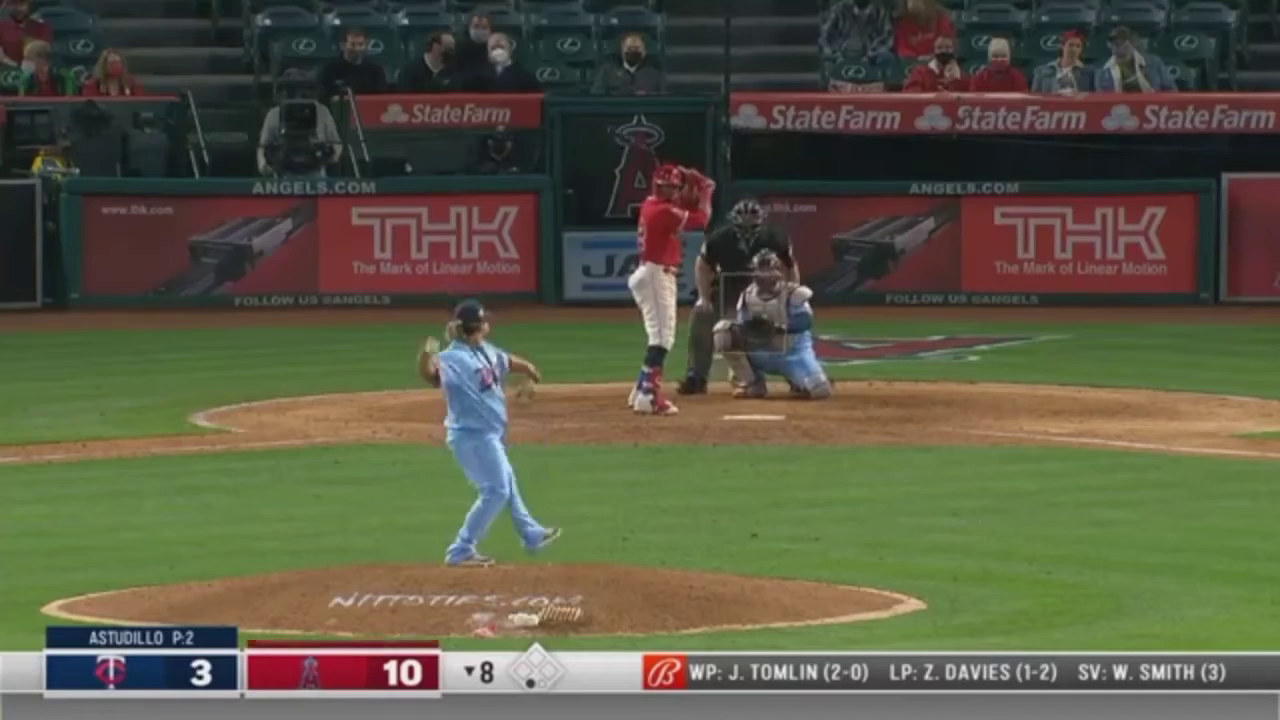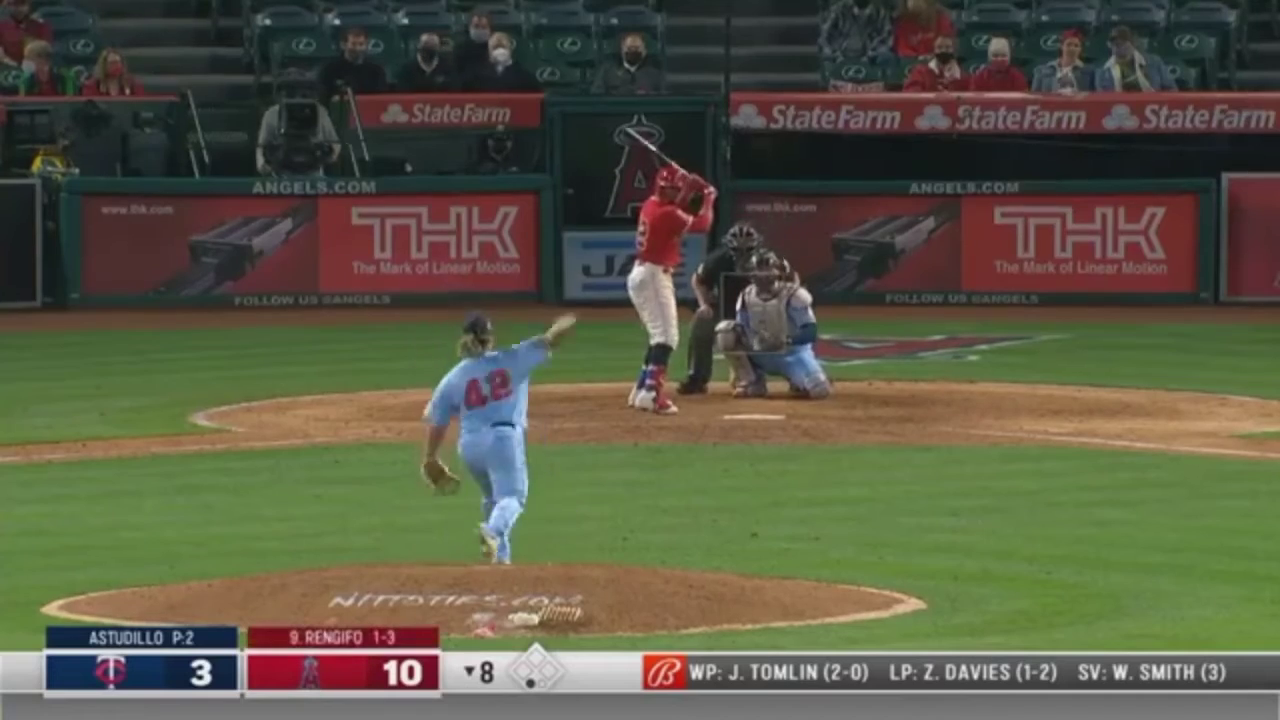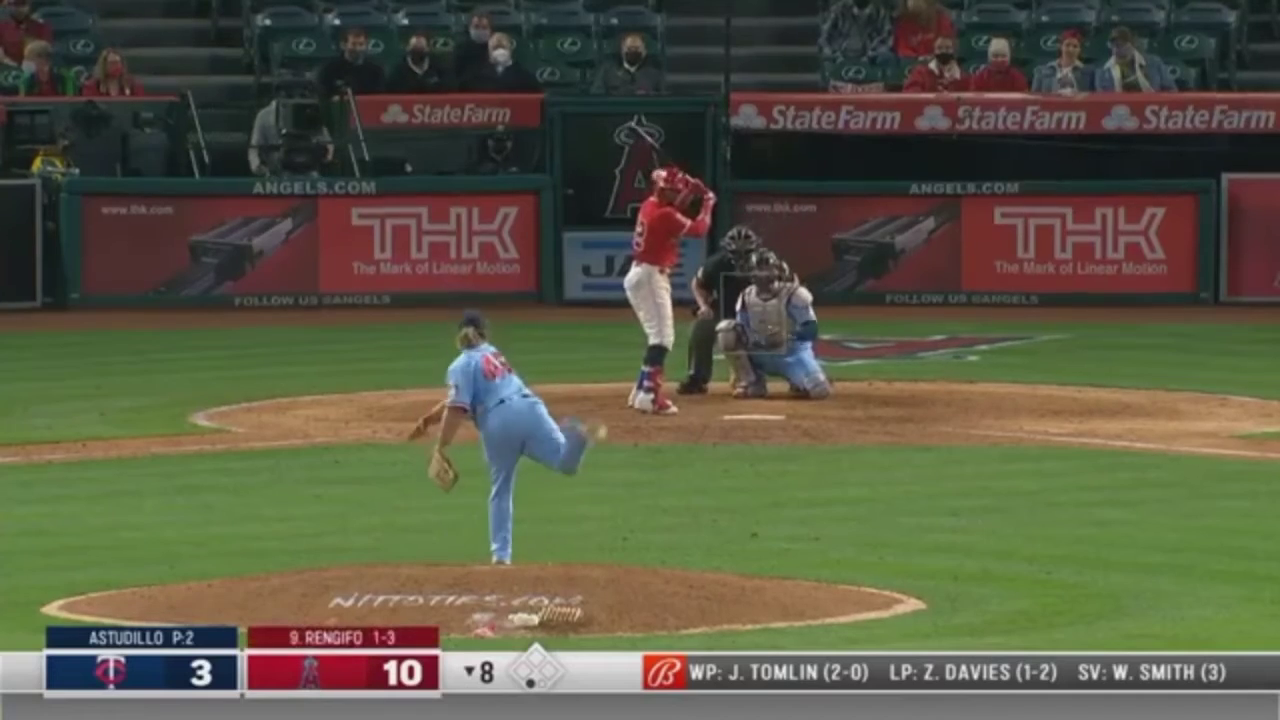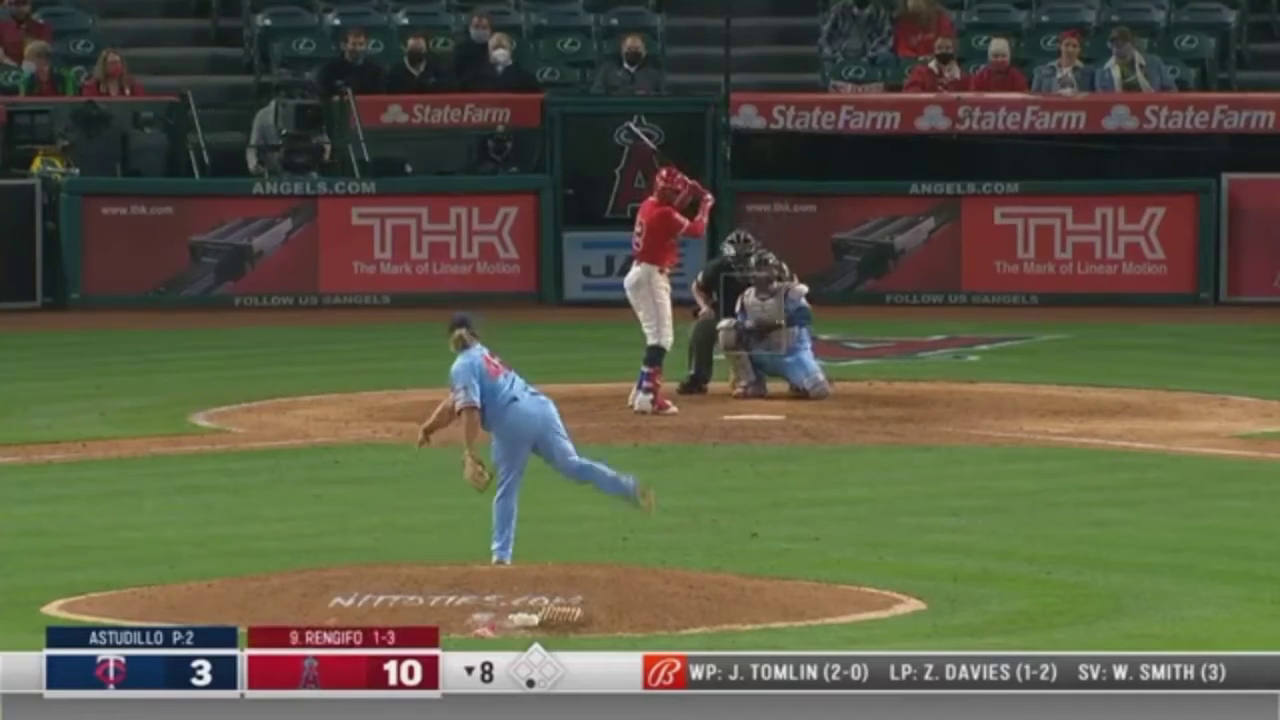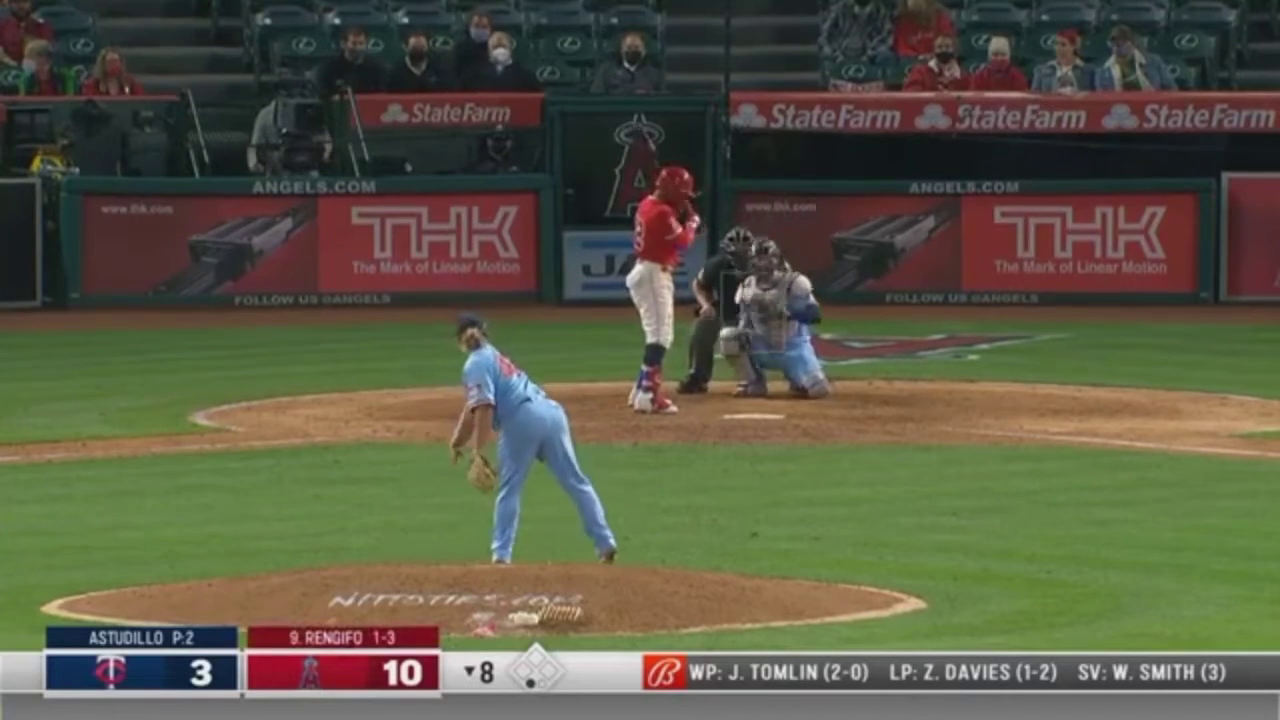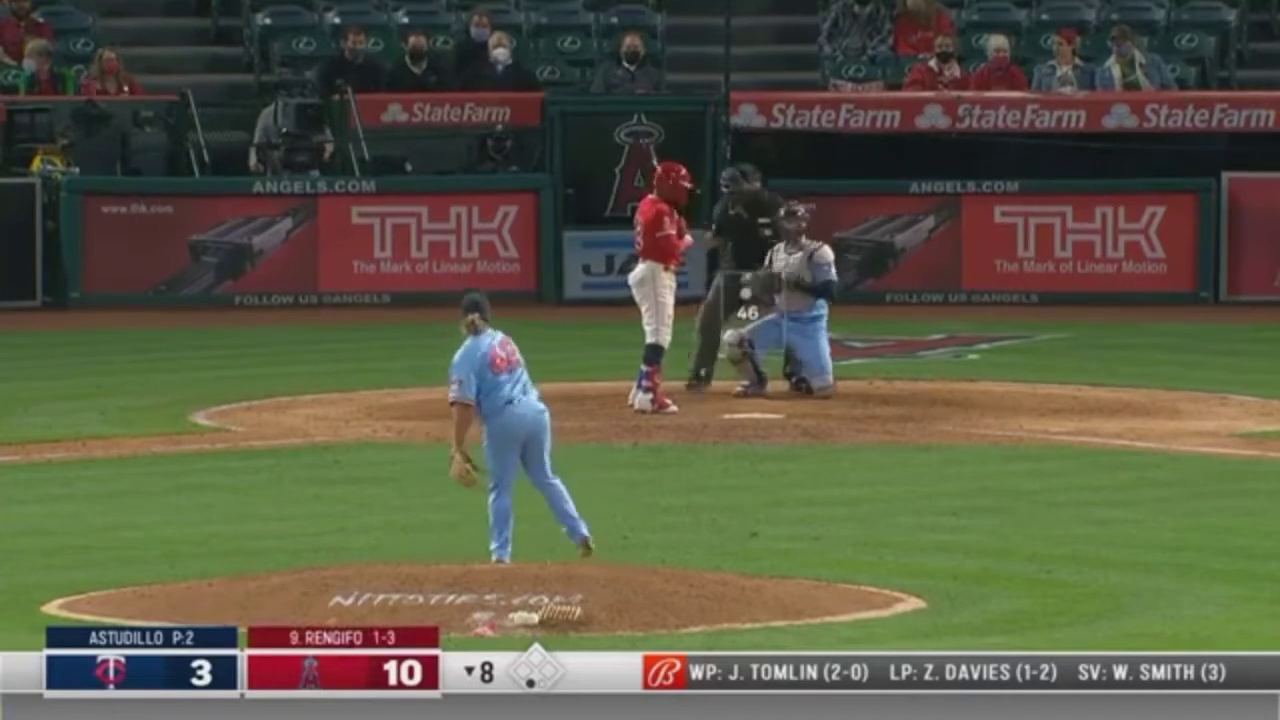
dt=0.4s
person 1, frame 1
left shoulder: (486, 349)
right shoulder: (452, 358)
left elbow: (507, 362)
right elbow: (428, 373)
left wrist: (529, 370)
right wrist: (426, 356)
left hip: (488, 436)
right hip: (473, 438)
left knee: (505, 484)
right knee: (495, 493)
left ankle: (532, 535)
right ankle: (459, 553)
person 1, frame 2
left shoulder: (452, 379)
right shoulder: (511, 358)
left elbow: (435, 425)
right elbow: (549, 341)
left wrist: (429, 459)
right wrist: (562, 324)
left hip: (471, 444)
right hip: (504, 440)
left knee: (493, 498)
right knee: (511, 497)
left ankle: (500, 553)
right ankle: (492, 531)
person 1, frame 3
left shoulder: (460, 366)
right shoulder: (493, 353)
left elbow: (457, 409)
left wrist: (441, 448)
right wrist: (427, 420)
left hip: (498, 425)
right hip: (531, 411)
left knee: (501, 491)
right knee: (567, 462)
left ankle: (501, 554)
right ankle: (576, 434)
person 1, frame 4
left shoulder: (462, 367)
right shoulder: (483, 354)
left elbow: (469, 410)
right elbow: (455, 403)
left wrist: (470, 451)
right wrist: (427, 429)
left hip: (511, 423)
right hip: (541, 409)
left knee: (506, 492)
right knee: (574, 466)
left ankle: (501, 555)
right ankle: (630, 489)
person 1, frame 5
left shoulder: (475, 365)
right shoulder: (493, 356)
left elbow: (483, 409)
right elbow: (474, 407)
left wrist: (478, 451)
right wrist: (457, 442)
left hip: (521, 423)
right hip: (552, 413)
left knee: (509, 491)
right knee: (576, 482)
left ankle: (501, 554)
right ankle: (605, 544)
person 1, frame 6
left shoulder: (465, 355)
right shoulder: (503, 339)
left elbow: (464, 405)
left wrist: (458, 448)
left hip: (504, 420)
right hip: (536, 411)
left knee: (501, 489)
right knee: (546, 478)
left ankle: (500, 553)
right ankle: (579, 532)
person 2, frame 1
left shoulder: (653, 205)
right shoulder: (663, 210)
left elbow: (684, 208)
right elbow: (699, 219)
left wrist: (692, 187)
right wrist: (706, 191)
left hip: (658, 275)
right hip: (656, 276)
left knee: (660, 336)
right knee: (662, 337)
left ankle: (641, 392)
right ankle: (648, 397)
person 2, frame 2
left shoulder: (651, 204)
right shoulder: (667, 213)
left elbow: (678, 207)
right elbow: (702, 224)
left wrist: (691, 189)
right wrist: (709, 198)
left hip: (644, 274)
right hip: (654, 276)
left knee: (660, 336)
right knee: (667, 336)
left ankle: (641, 390)
right ankle: (651, 394)
person 2, frame 3
left shoulder: (650, 205)
right shoulder: (665, 214)
left elbow: (675, 208)
right elbow: (699, 229)
left wrist: (692, 193)
right wrist: (708, 202)
left hip: (642, 274)
right hip: (650, 277)
left knee: (657, 336)
right knee: (662, 337)
left ankle: (641, 391)
right ankle: (649, 396)
person 2, frame 4
left shoulder: (649, 205)
right shoulder: (663, 213)
left elbow: (672, 210)
right elbow: (697, 229)
left wrist: (689, 194)
right wrist: (706, 202)
left hip: (643, 274)
right hip: (650, 277)
left knee: (657, 336)
right knee: (661, 337)
left ankle: (642, 391)
right ankle: (648, 397)
person 2, frame 5
left shoulder: (648, 204)
right shoulder: (662, 212)
left elbow: (668, 224)
right elbow: (684, 242)
left wrist: (682, 213)
right wrist: (693, 220)
left hip: (646, 272)
right hip: (654, 275)
left knee: (656, 334)
right knee: (661, 335)
left ankle: (641, 391)
right ankle: (648, 396)
person 2, frame 6
left shoulder: (648, 204)
right shoulder: (660, 210)
right elbow: (673, 248)
left wrist: (678, 228)
right wrist: (687, 238)
left hip: (649, 271)
right hip: (656, 274)
left knee: (656, 334)
right knee: (659, 335)
left ankle: (642, 390)
right ankle: (647, 396)
person 3, frame 1
left shoulder: (775, 239)
right shoulder: (719, 238)
left elbow: (791, 269)
right elbow: (702, 265)
right wrist: (703, 298)
right hip: (726, 286)
right knee: (701, 317)
right ankle: (696, 378)
person 3, frame 2
left shoulder: (768, 260)
right shoulder: (717, 261)
left elbow: (792, 278)
right elbow: (698, 281)
left wrist: (787, 306)
right wrist: (703, 304)
left hip: (758, 307)
right hip: (725, 306)
right knee: (701, 322)
left ankle: (796, 378)
right ankle: (697, 379)
person 3, frame 3
right shoulder: (716, 263)
right elbow: (697, 284)
right wrist: (704, 306)
right hip: (724, 308)
right knee: (701, 328)
right ankle: (696, 379)
person 3, frame 4
left shoulder: (764, 268)
right shoulder: (717, 267)
left elbow: (781, 291)
right elbow: (698, 287)
right wrist: (705, 306)
left hip: (756, 312)
right hip: (724, 310)
right knee: (701, 330)
right ankle: (697, 379)
person 3, frame 5
right shoulder: (717, 265)
right elbow: (697, 285)
right wrist: (706, 304)
right hip: (725, 310)
right knee: (701, 330)
right ankle: (697, 378)
person 3, frame 6
left shoulder: (775, 207)
right shoulder: (726, 208)
left elbow: (790, 242)
right elbow: (716, 239)
right wrist: (697, 236)
left hip: (767, 273)
right hip: (734, 271)
left knee: (782, 321)
right knee: (709, 318)
left ankle: (795, 373)
right ankle: (700, 372)
person 4, frame 1
left shoulder: (794, 293)
right shoulder: (748, 296)
left elbow: (806, 322)
right elbow: (741, 330)
left wrist: (776, 327)
right wrist: (748, 328)
left hip: (793, 354)
right hip: (761, 355)
left knee: (820, 390)
right knee: (723, 329)
left ankle: (796, 379)
right ankle: (753, 382)
person 4, frame 2
left shoulder: (793, 295)
right shoulder: (747, 296)
left elbow: (811, 332)
right elbow: (740, 331)
left wrist: (782, 340)
right wrist: (752, 343)
left hip: (792, 354)
right hip: (761, 356)
left knee: (819, 390)
right knee: (725, 330)
left ankle: (797, 379)
right ankle: (752, 382)
person 4, frame 3
left shoulder: (794, 294)
right shoulder: (747, 296)
left elbow: (811, 330)
right elbow: (740, 331)
left wrist: (786, 336)
left hip: (793, 354)
right hip: (761, 355)
left knee: (819, 390)
right knee: (726, 328)
left ankle: (797, 380)
right ankle: (753, 382)
person 4, frame 4
left shoulder: (791, 292)
right shoulder: (747, 298)
left elbow: (805, 315)
right elbow: (741, 334)
left wrist: (775, 323)
left hip: (793, 354)
right hip: (762, 356)
left knee: (819, 390)
right knee: (727, 327)
left ankle: (798, 381)
right ankle: (752, 382)
person 4, frame 5
left shoulder: (794, 283)
right shoulder: (747, 286)
left elbow: (814, 315)
right elbow: (744, 321)
left wrist: (784, 312)
left hip: (794, 348)
right hip: (763, 348)
left knee: (818, 389)
right knee: (728, 336)
left ankle: (799, 379)
right ankle: (753, 382)
person 4, frame 6
left shoulder: (818, 252)
right shoulder: (776, 251)
left elbow: (829, 291)
left wrist: (795, 283)
left hip: (810, 325)
right hip: (780, 320)
left knee: (823, 388)
right knee: (732, 340)
left ankle: (803, 378)
right ankle: (755, 382)
